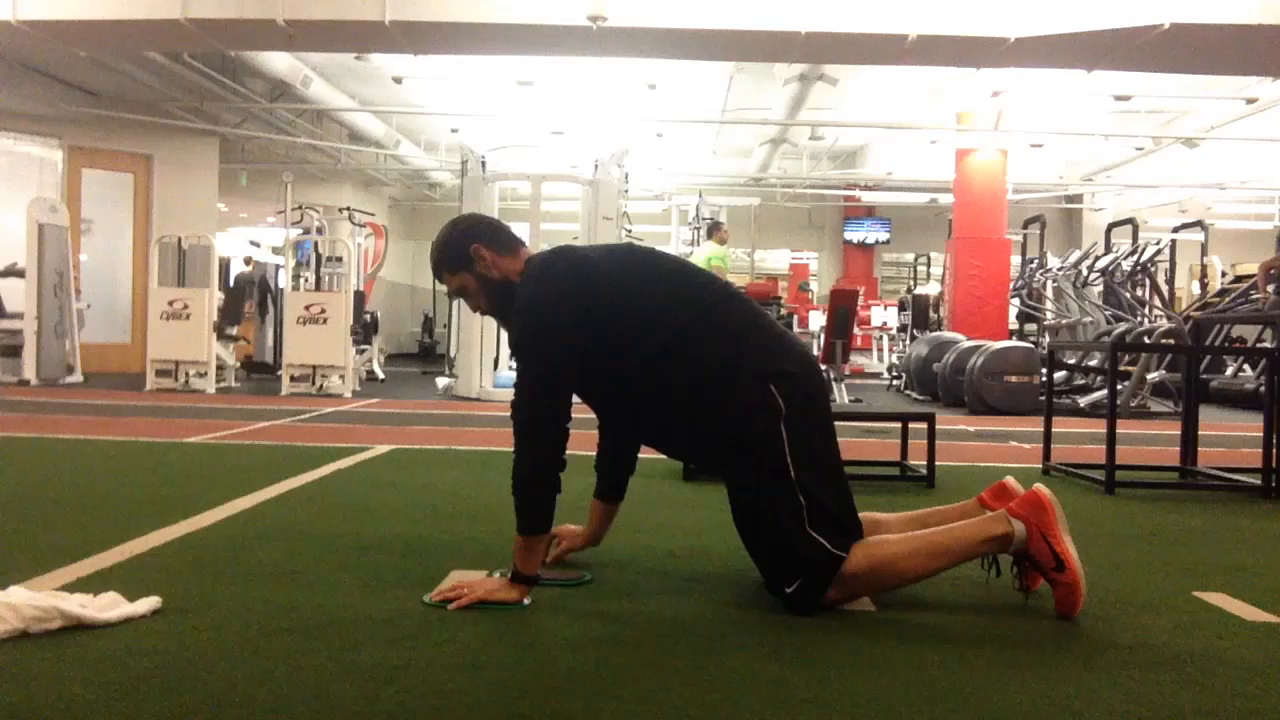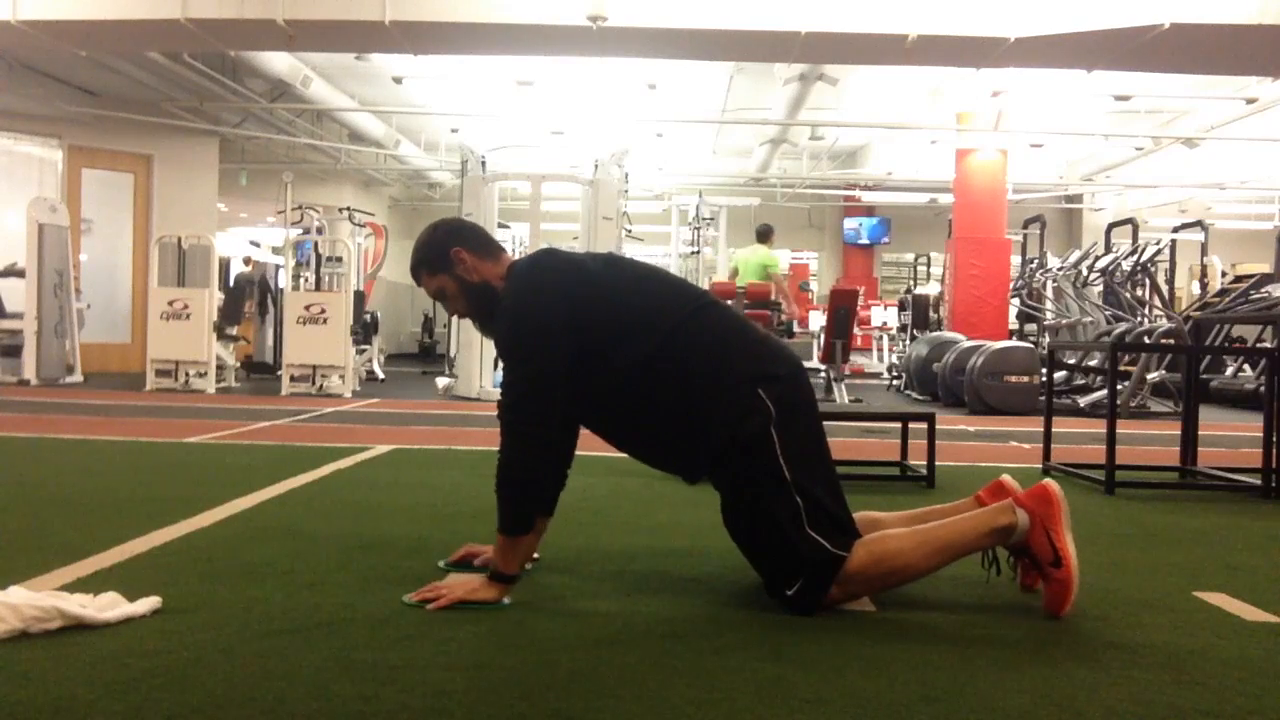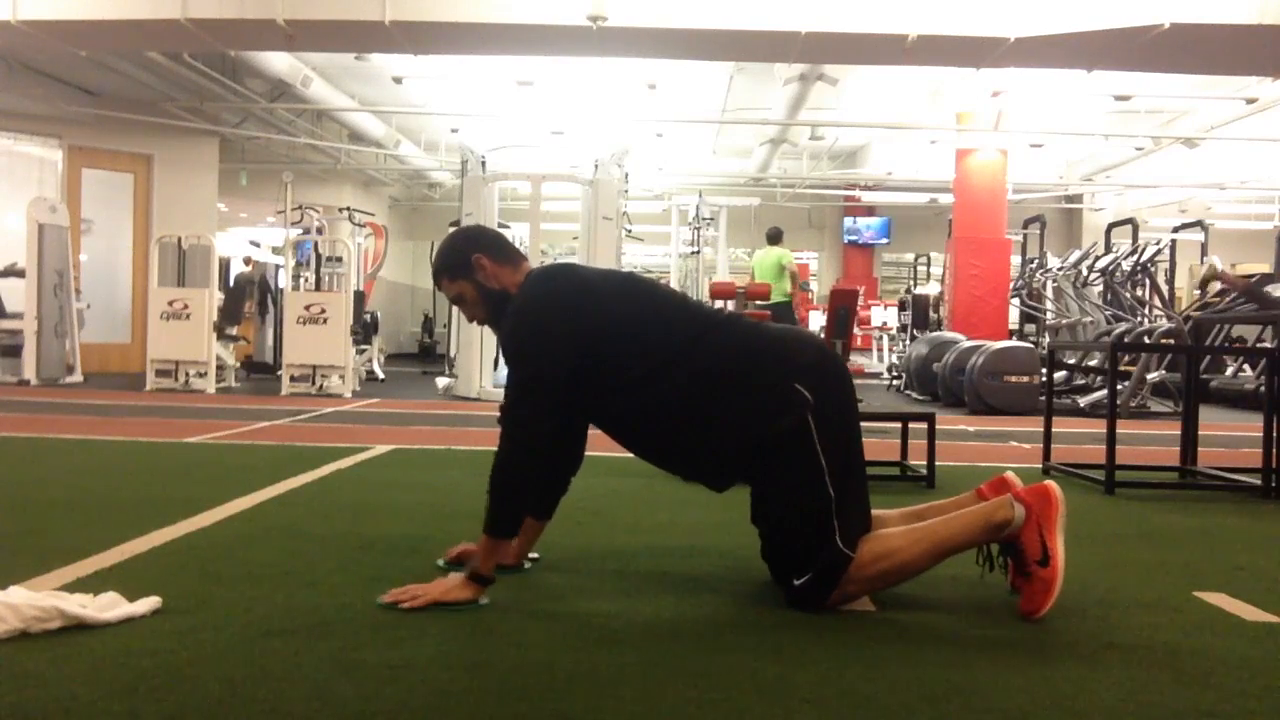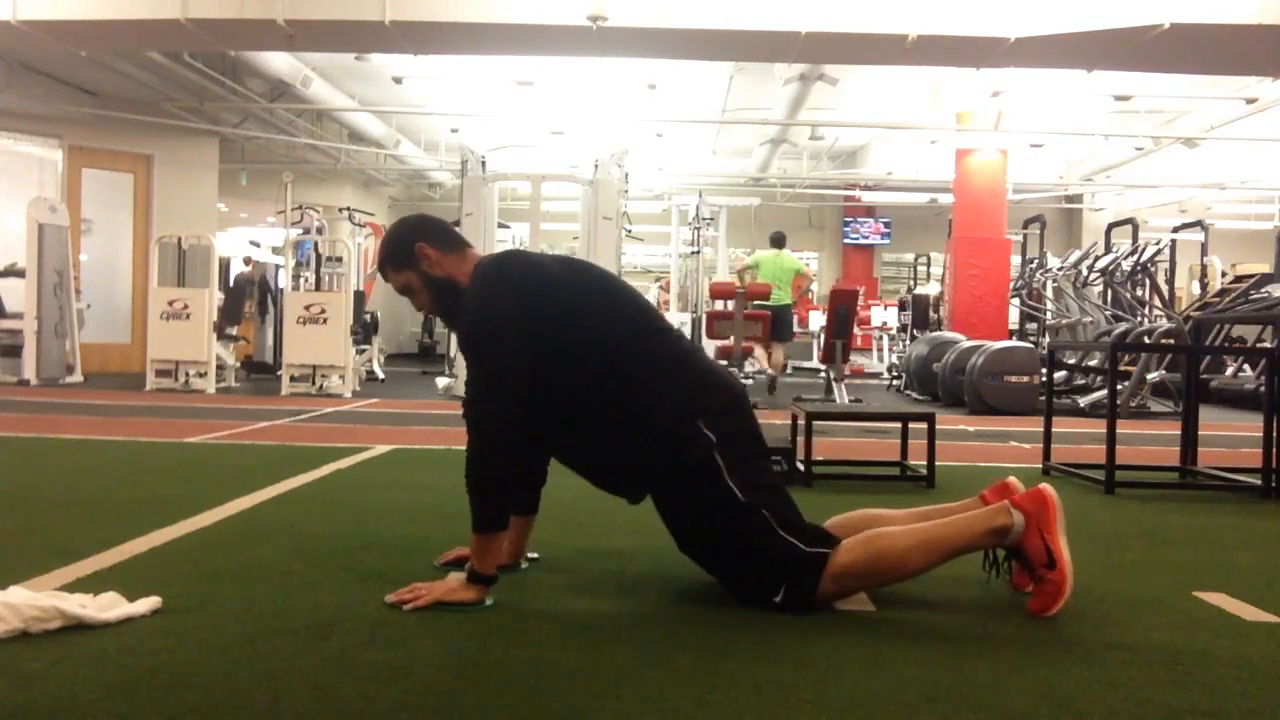
dt=1s
person 1, frame 1
left shoulder: (544, 294)
right shoulder: (577, 283)
left elbow: (539, 433)
right elbow: (622, 416)
left wrist: (520, 575)
right wrist: (594, 527)
left hip: (763, 398)
right hip: (761, 396)
left knee: (815, 579)
right knee: (830, 541)
left ankle: (1013, 527)
right ankle: (993, 509)
person 1, frame 2
left shoulder: (531, 297)
right shoulder: (551, 292)
left elbow: (526, 438)
right elbow: (552, 435)
left wrist: (498, 576)
right wrist: (516, 546)
left hip: (750, 405)
right hip: (744, 407)
left knee: (818, 579)
right knee: (828, 541)
left ankle: (1016, 518)
right ankle: (989, 507)
person 1, frame 3
left shoulder: (539, 309)
right shoulder: (565, 304)
left elbow: (524, 443)
right elbow: (558, 444)
left wrist: (479, 573)
right wrist: (513, 546)
left hip: (791, 396)
right hip: (780, 399)
left knee: (820, 579)
right knee: (822, 545)
left ankle: (1013, 514)
right ankle: (988, 504)
person 1, frame 4
left shoulder: (494, 296)
right shoulder: (519, 288)
left elbow: (495, 436)
right elbow: (528, 432)
left wrist: (478, 575)
right wrist: (508, 546)
left hip: (690, 433)
right hip: (687, 430)
left knee: (809, 579)
right knee: (809, 546)
left ankle: (1011, 521)
right ankle: (987, 506)
